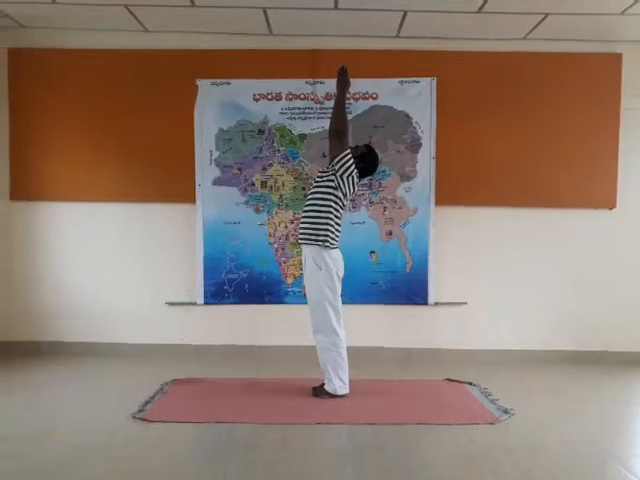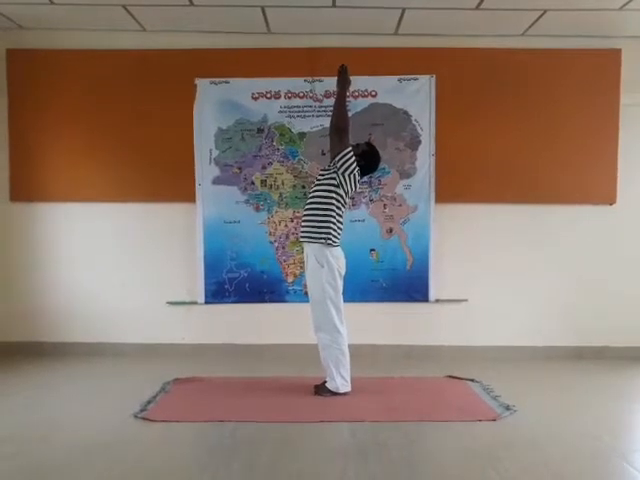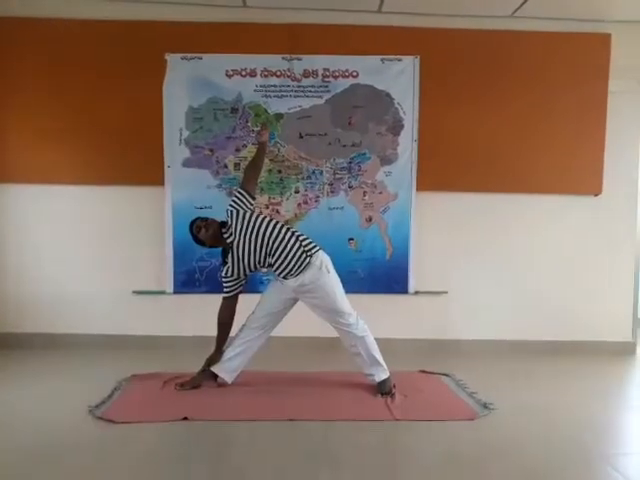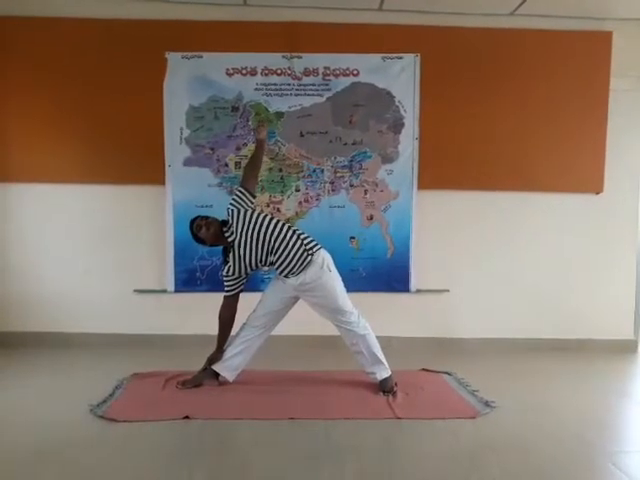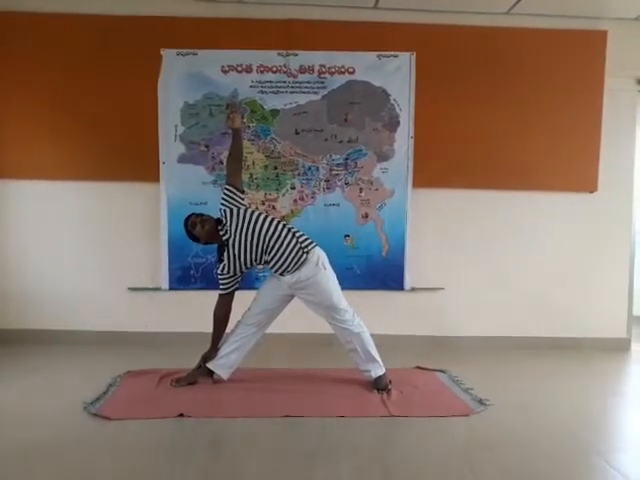
dt=1s
person 1, frame 1
left shoulder: (347, 175)
right shoulder: (338, 175)
left elbow: (338, 133)
right elbow: (337, 136)
left wrist: (341, 93)
right wrist: (340, 93)
left hip: (322, 256)
right hip: (317, 255)
left knee: (328, 323)
right knee: (325, 323)
left ankle: (337, 386)
right ankle: (334, 381)
person 1, frame 2
left shoulder: (348, 174)
right shoulder: (338, 174)
left elbow: (338, 131)
right elbow: (338, 134)
left wrist: (342, 91)
right wrist: (340, 92)
left hip: (324, 255)
right hip: (319, 254)
left knee: (329, 321)
right knee: (325, 321)
left ankle: (339, 383)
right ankle: (336, 379)
person 1, frame 3
left shoulder: (236, 213)
right shoulder: (231, 266)
left elbow: (250, 178)
right elbow: (228, 308)
left wrist: (262, 145)
right wrist: (218, 351)
left hip: (313, 267)
right hip: (287, 281)
left knee: (348, 323)
right knee: (255, 326)
left ankle: (382, 376)
right ankle: (216, 373)
person 1, frame 4
left shoulder: (237, 212)
right shoulder: (231, 265)
left elbow: (250, 176)
right elbow: (228, 307)
left wrist: (260, 143)
right wrist: (219, 350)
left hip: (314, 265)
right hip: (288, 280)
left knee: (350, 321)
right knee: (255, 325)
left ankle: (383, 375)
right ankle: (216, 371)
person 1, frame 5
left shoulder: (230, 211)
right shoulder: (227, 261)
left elbow: (234, 168)
right elbow: (223, 304)
left wrist: (236, 131)
right wrist: (212, 349)
left hip: (310, 263)
right hip: (283, 277)
left knee: (344, 318)
right knee: (251, 322)
left ankle: (378, 372)
right ankle: (211, 369)
